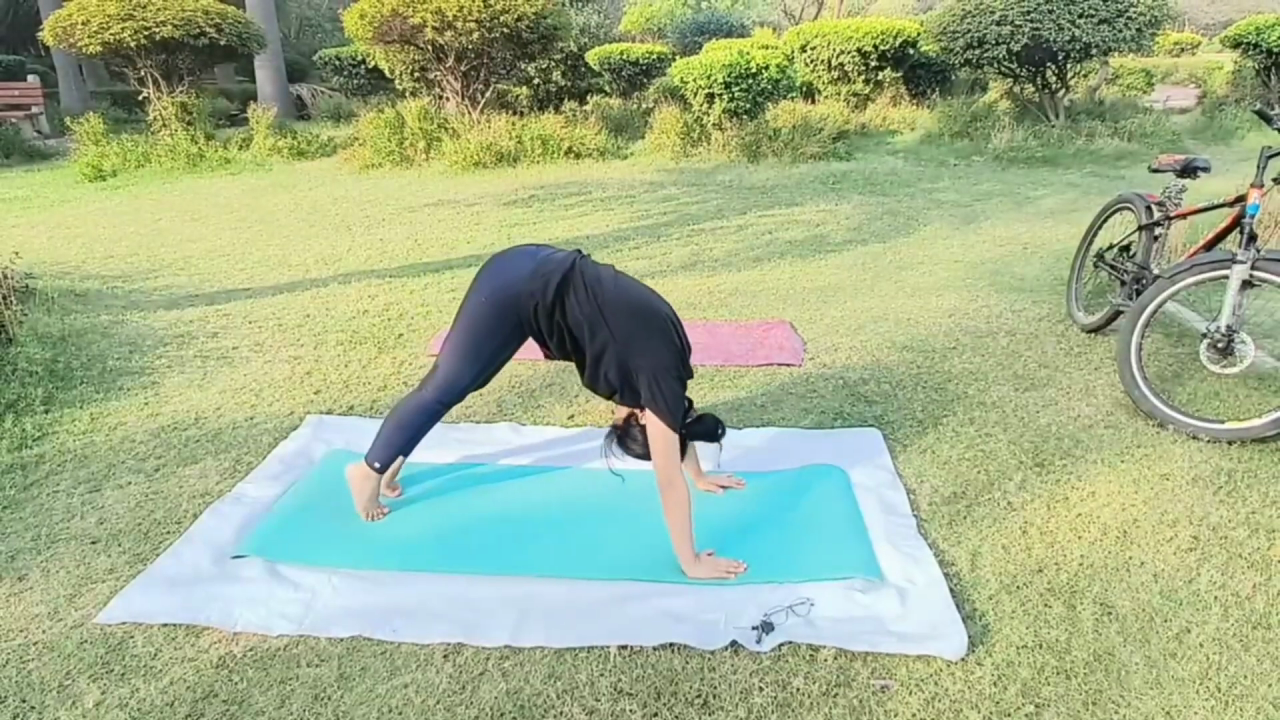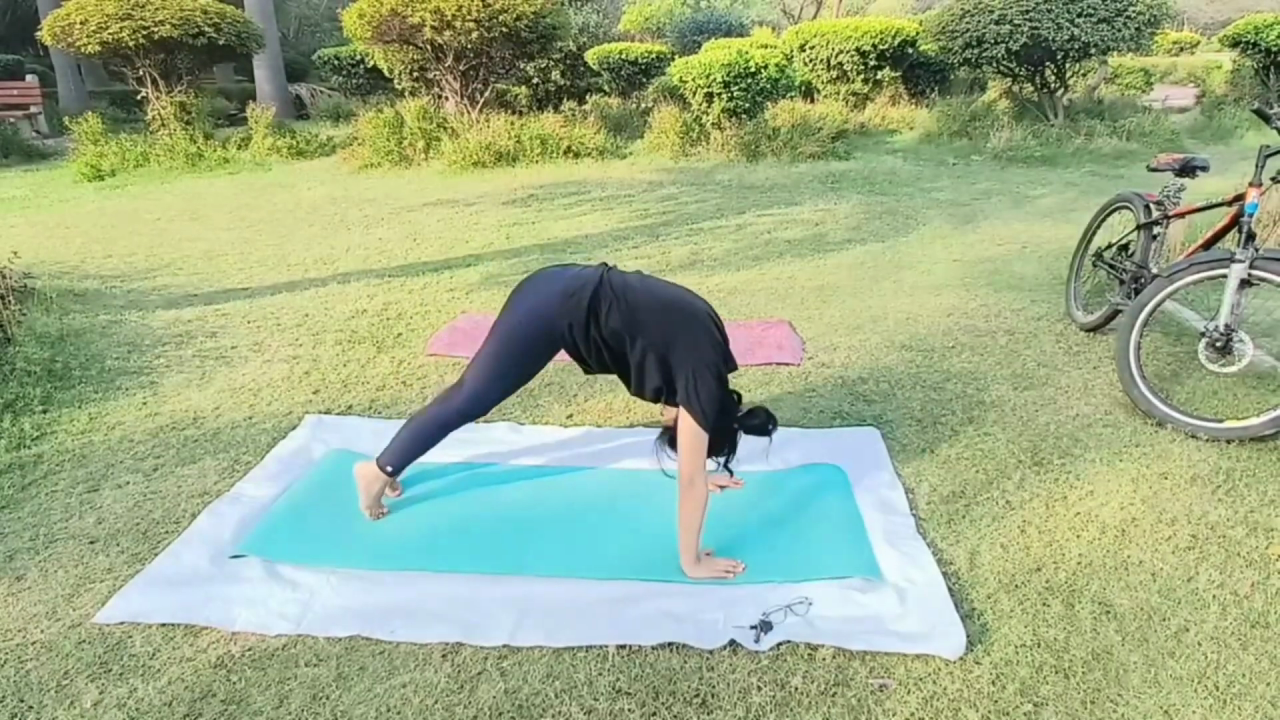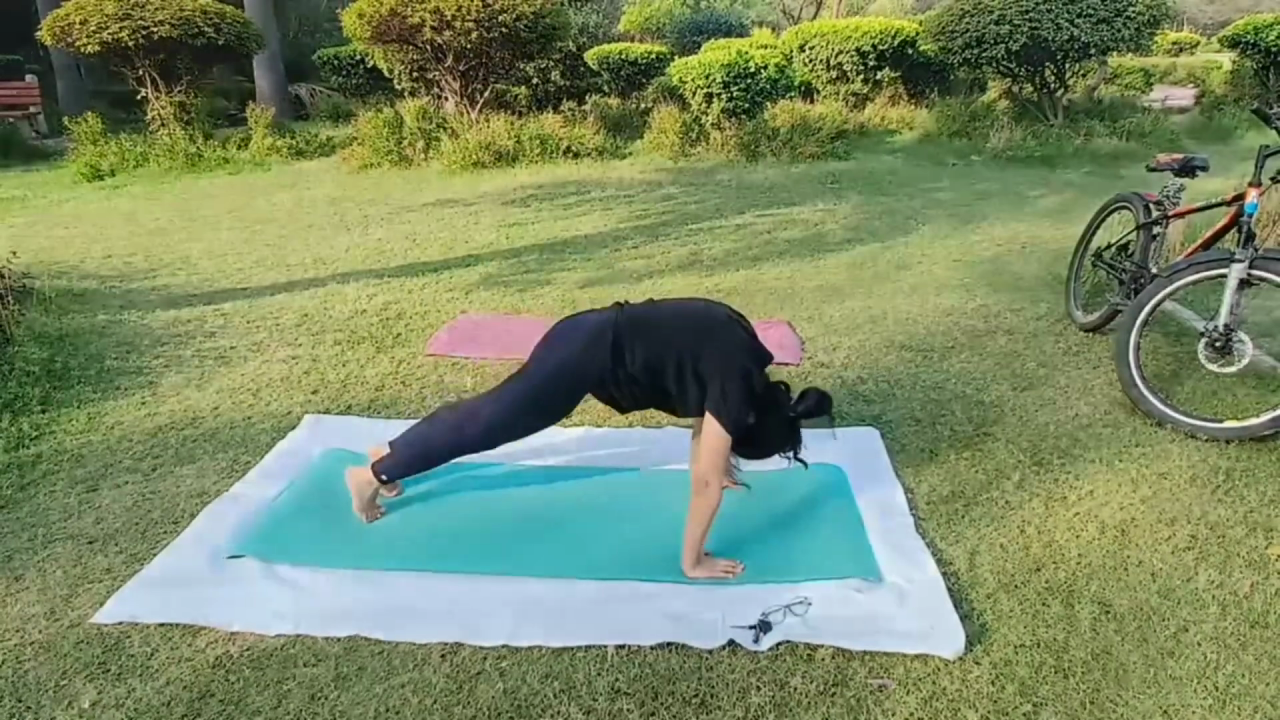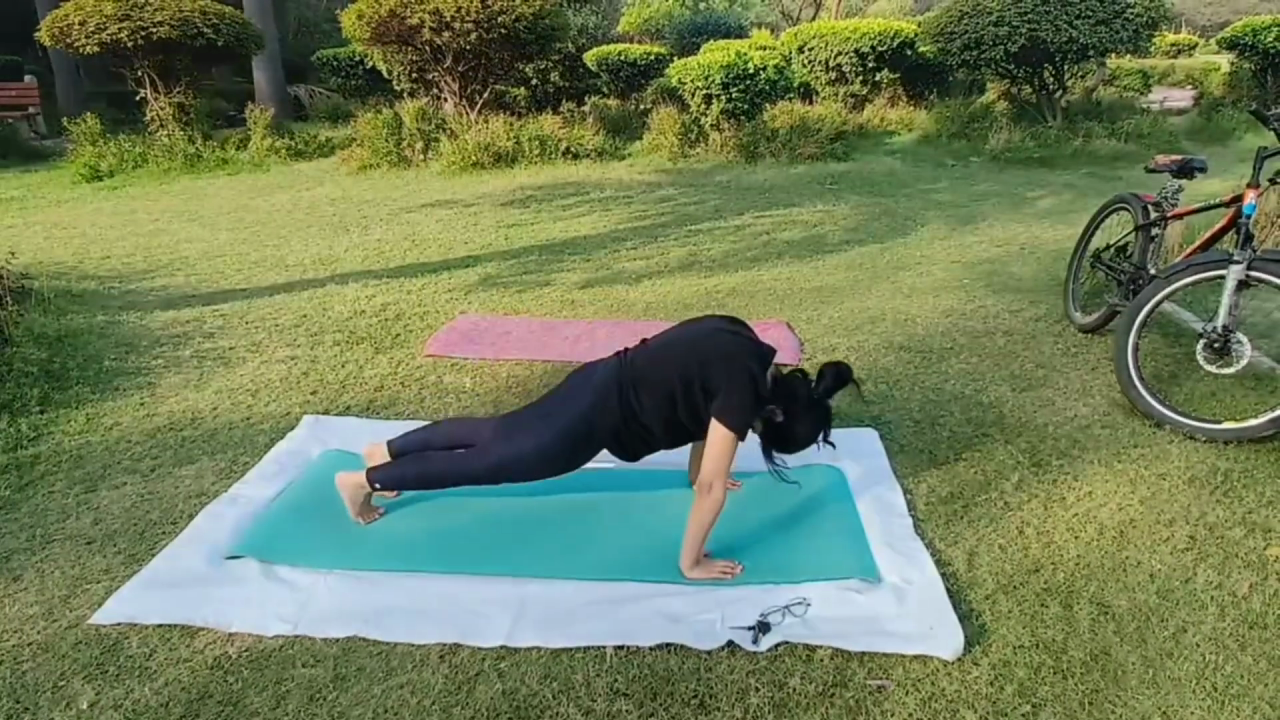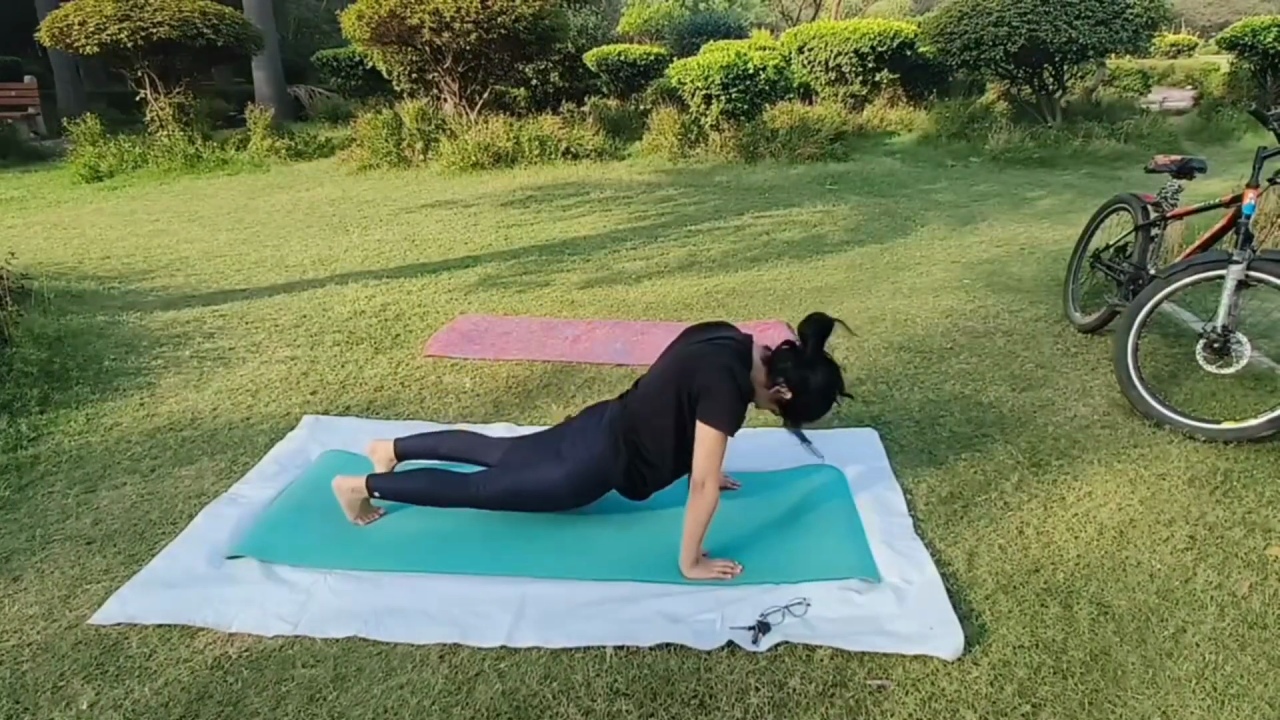
dt=0.3s
person 1, frame 1
left shoulder: (665, 364)
right shoulder: (659, 378)
left elbow: (678, 425)
right elbow: (670, 479)
left wrist: (700, 475)
right wrist: (691, 562)
left hip: (540, 277)
right hip: (523, 287)
left knee: (454, 383)
right knee: (444, 388)
left ankle: (392, 458)
right ankle: (368, 472)
person 1, frame 2
left shoulder: (706, 357)
right shoulder: (703, 379)
right elbow: (692, 479)
left wrist: (706, 475)
right wrist: (692, 561)
left hip: (571, 292)
right hip: (561, 306)
left knee: (475, 392)
right knee: (471, 398)
left ankle: (394, 458)
right ankle: (377, 472)
person 1, frame 3
left shoulder: (741, 355)
right shoulder: (737, 383)
left elbow: (705, 413)
right elbow: (706, 482)
left wrist: (709, 471)
right wrist: (692, 562)
left hip: (593, 337)
right hip: (587, 355)
left knee: (486, 412)
right knee: (484, 426)
left ankle: (389, 453)
right ankle: (372, 476)
person 1, frame 4
left shoulder: (743, 347)
right shoulder: (745, 386)
right elbow: (711, 487)
left wrist: (701, 473)
right wrist: (690, 563)
left hip: (599, 389)
right hip: (599, 417)
left knee: (493, 433)
right knee: (484, 463)
left ankle: (387, 450)
right ankle: (364, 480)
person 1, frame 5
left shoulder: (729, 344)
right shoulder: (727, 383)
right elbow: (704, 486)
left wrist: (702, 472)
right wrist: (690, 563)
left hip: (604, 427)
right hip: (600, 465)
left knee: (497, 453)
right knee: (481, 489)
left ankle: (391, 449)
right ankle: (363, 486)
